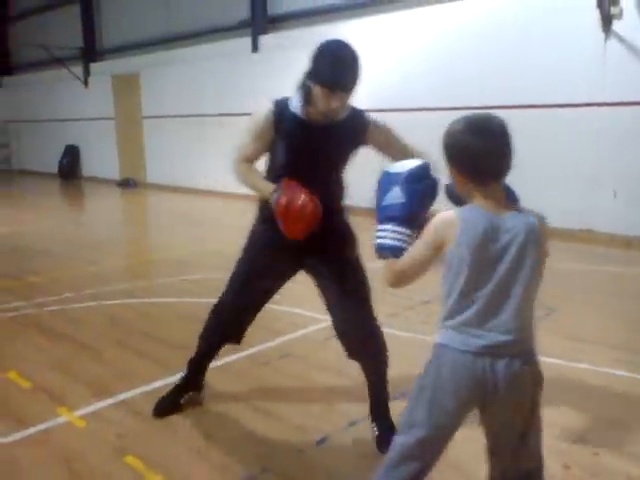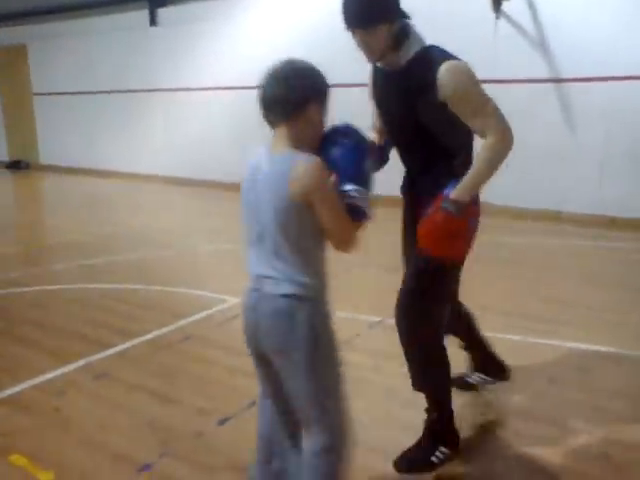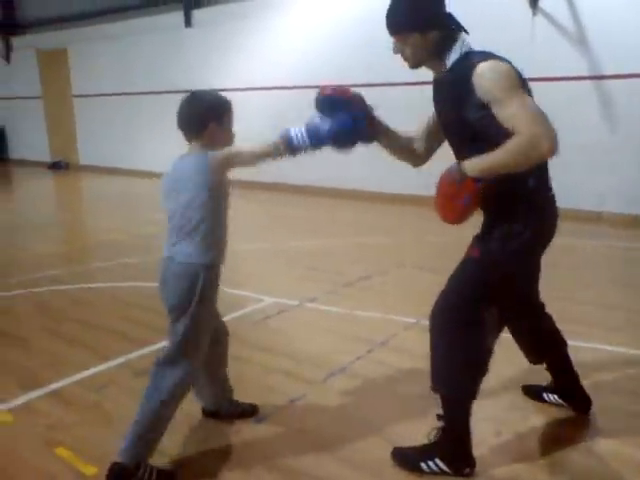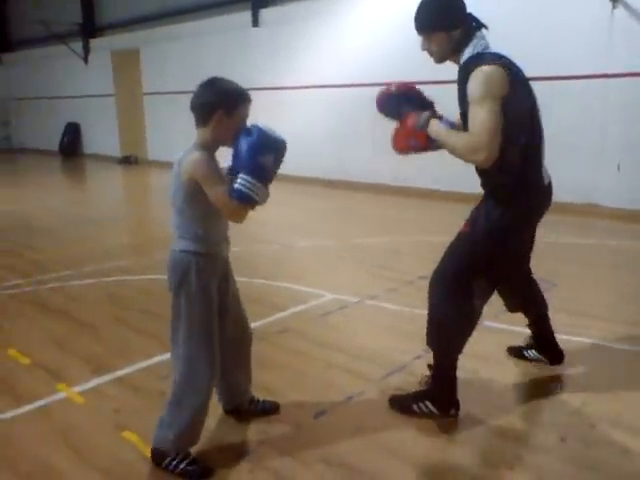
dt=1s
person 1, frame 1
left shoulder: (361, 126)
right shoulder: (274, 116)
left elbow: (408, 156)
right elbow: (241, 163)
right wrist: (269, 191)
left hip: (329, 233)
right hip: (274, 229)
left knee: (360, 323)
right knee: (230, 308)
left ankle: (380, 416)
right ankle: (191, 382)
person 1, frame 2
left shoulder: (445, 72)
right shoulder: (380, 74)
left elbow: (500, 134)
left wrist: (463, 191)
right wrist: (373, 151)
left hip: (447, 207)
right hip: (418, 200)
left knee: (415, 313)
right knee: (435, 296)
left ankle: (443, 434)
right ankle: (486, 362)
person 1, frame 3
left shoulder: (486, 71)
right shoulder: (448, 82)
left elbow: (541, 140)
right elbow: (419, 153)
left wrist: (472, 168)
right wrist: (370, 127)
left hip: (521, 216)
right hip: (514, 214)
left knee: (454, 318)
right knee: (520, 306)
right ankle: (569, 389)
person 1, frame 4
left shoulder: (485, 72)
right shoulder: (482, 67)
left elbow: (481, 150)
right elbow: (472, 134)
left wrist: (432, 126)
right wrist: (433, 118)
left hip: (511, 199)
right hip: (524, 192)
left knee: (449, 285)
right knee: (512, 272)
left ankle: (441, 394)
right ankle: (546, 345)
person 2, frame 1
left shoulder: (447, 223)
right shoulder: (535, 225)
left elbow: (395, 276)
left wrist: (396, 218)
left hip: (455, 360)
right hip: (515, 366)
person 2, frame 2
left shoulder: (256, 164)
right shoulder: (309, 169)
right elbow: (345, 240)
right wrist: (351, 182)
left hip: (258, 304)
right hip: (297, 310)
left knee: (279, 409)
right knee: (324, 428)
person 2, frame 3
left shoulder: (175, 168)
right shoulder: (216, 158)
right elbow: (276, 149)
right wrist: (321, 131)
left hip: (179, 268)
right hip: (194, 275)
left knee: (212, 339)
right knee: (179, 364)
left ankle: (217, 401)
person 2, frame 4
left shoulder: (207, 159)
right shoulder: (197, 161)
left elbow: (228, 203)
right elbow: (236, 212)
left wrist: (250, 167)
right wrist: (252, 167)
left hip: (215, 262)
right hip: (194, 265)
left knee: (236, 336)
right knee: (197, 356)
left ankle: (238, 400)
right ankle: (169, 447)
